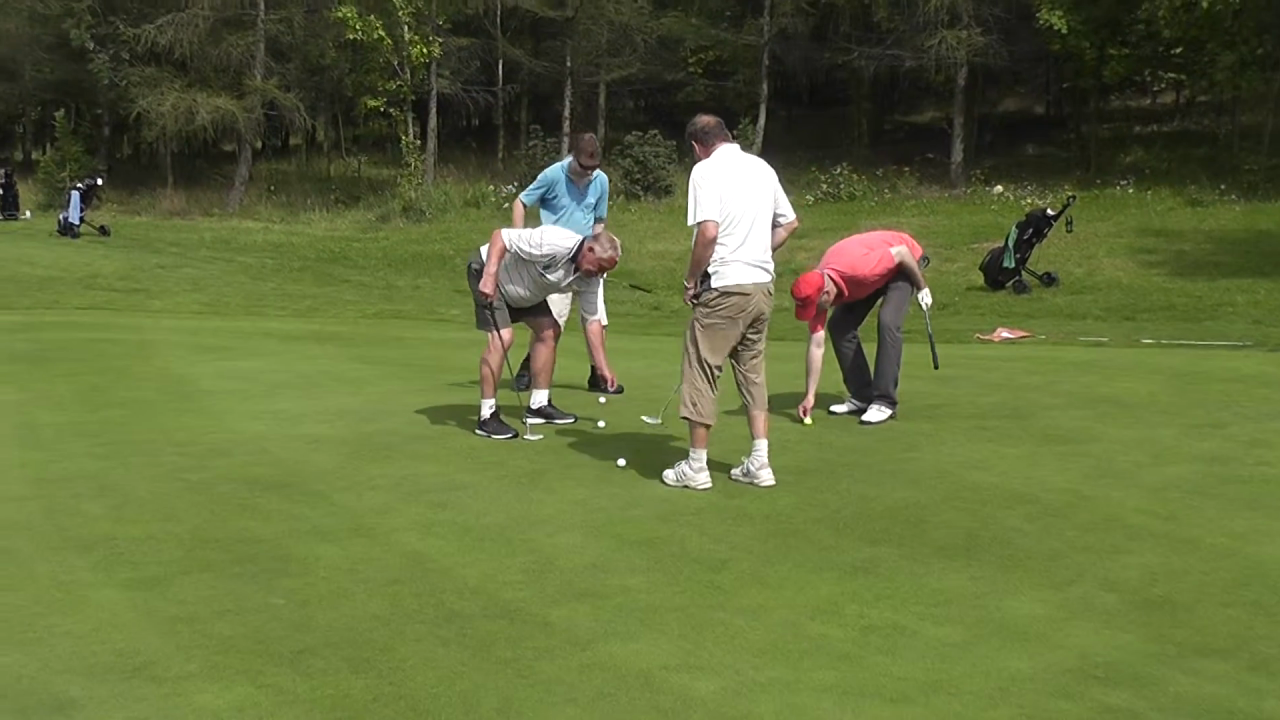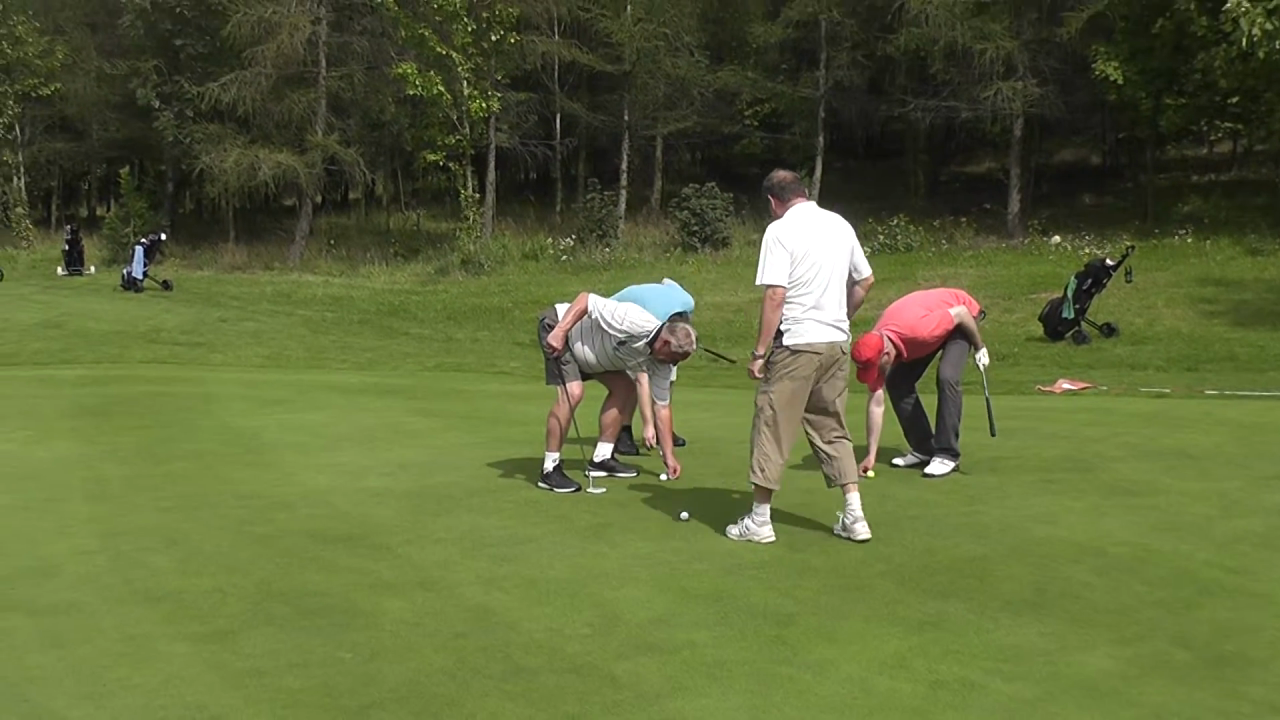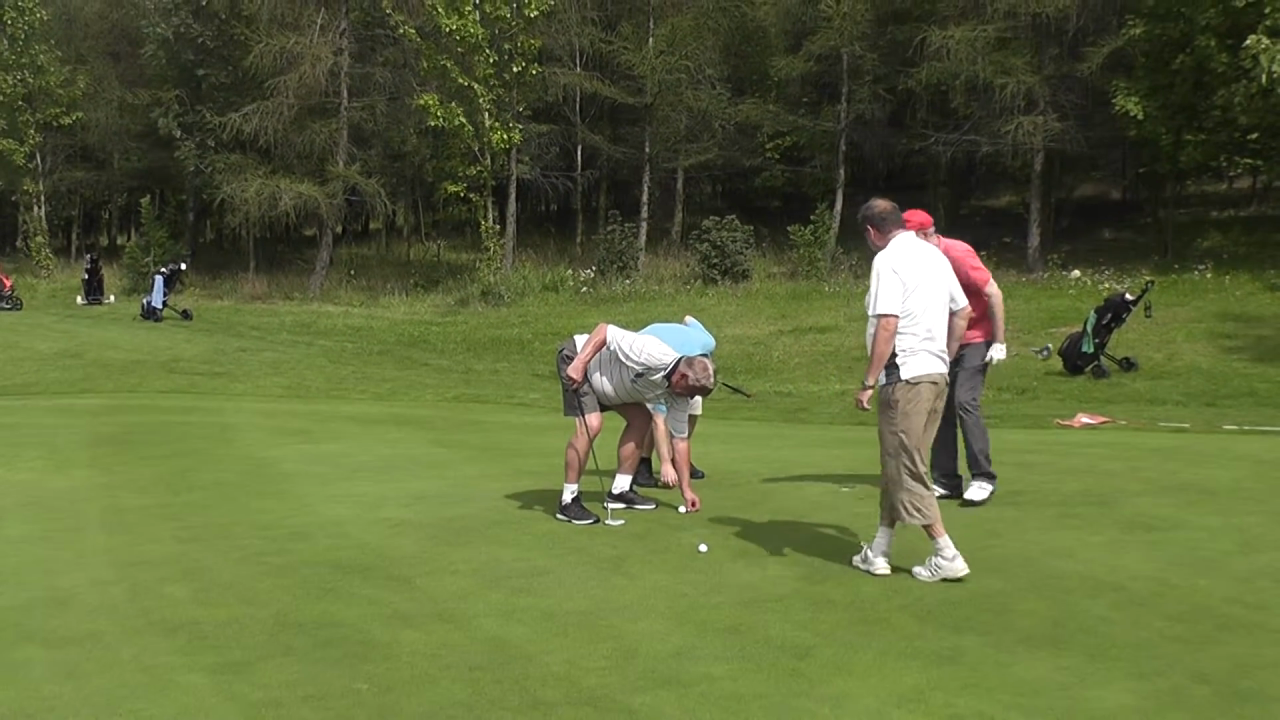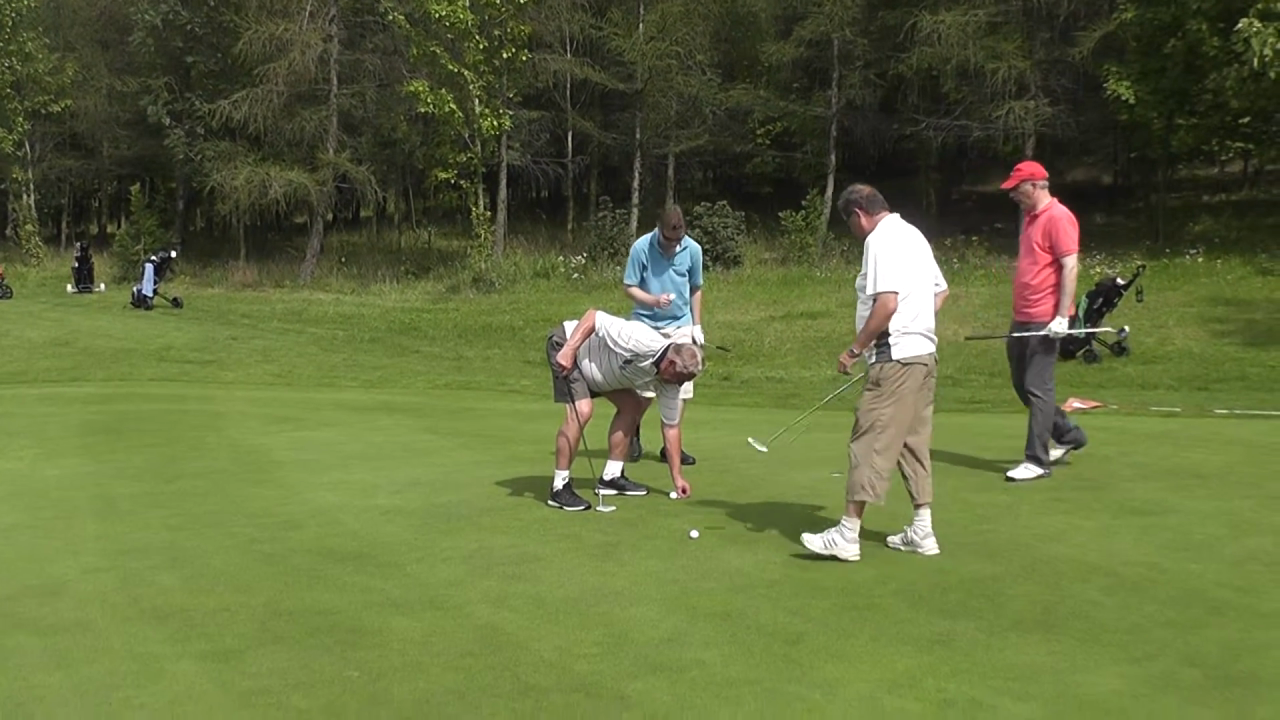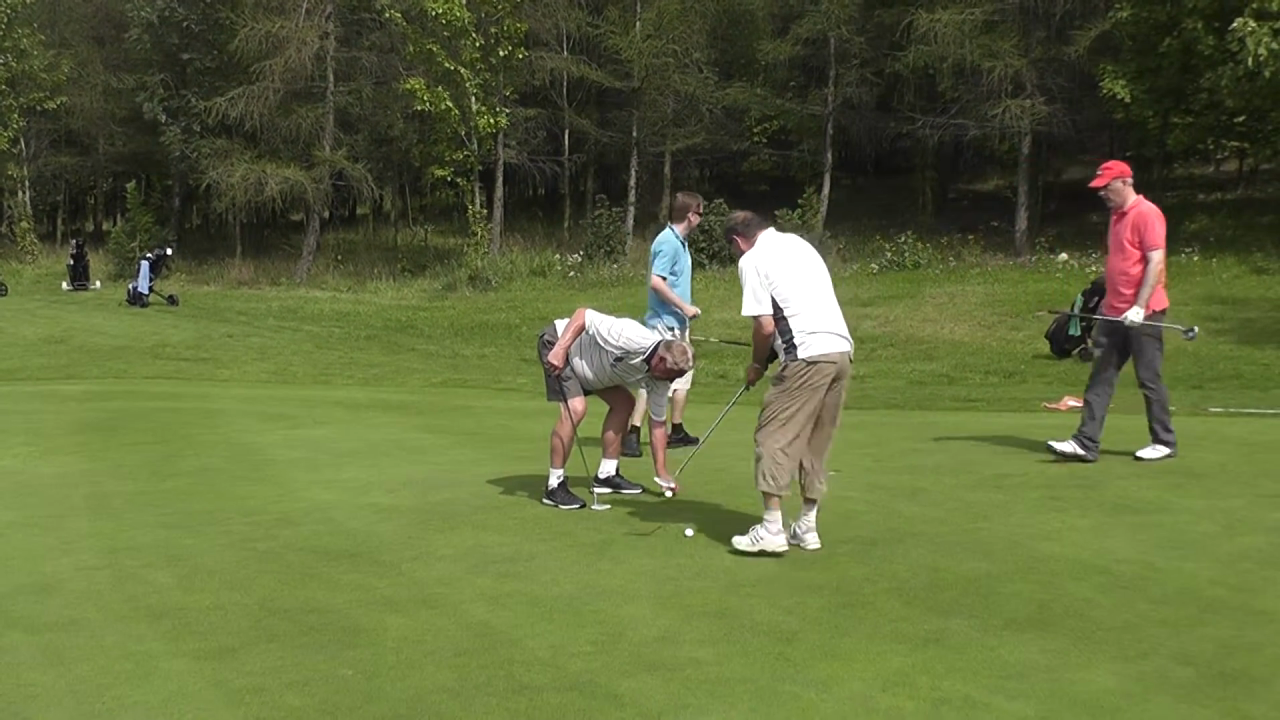
dt=1s
person 1, frame 1
left shoulder: (706, 169)
right shoulder: (762, 167)
left elbow: (708, 232)
right elbow: (789, 223)
left wrist: (691, 279)
left hip: (724, 287)
right hip: (761, 284)
left knee: (701, 372)
right knee: (752, 370)
left ankle: (697, 466)
right ankle: (759, 462)
person 1, frame 2
left shoulder: (781, 230)
right shoulder: (840, 224)
left elbow: (775, 296)
right elbow: (865, 281)
left wrist: (760, 351)
left hip: (797, 344)
right hip: (837, 342)
left knee: (772, 429)
right knee: (832, 429)
left ankle: (759, 520)
right ankle: (854, 516)
person 1, frame 3
left shoulder: (888, 260)
right shoulder: (934, 254)
left elbow: (887, 326)
right elbow: (963, 312)
left wrist: (868, 382)
left hip: (905, 377)
right hip: (936, 374)
left knee: (905, 468)
right knee: (901, 465)
left ankle: (947, 555)
right ankle: (879, 551)
person 1, frame 4
left shoulder: (880, 239)
right shoulder: (912, 234)
left elbow: (887, 302)
right elbow: (940, 291)
left wrist: (854, 349)
left hip: (895, 357)
right hip: (923, 353)
left knee: (871, 441)
right knee: (913, 441)
left ankle: (847, 536)
right ankle: (922, 530)
person 1, frame 5
left shoulder: (752, 259)
right shoulder: (798, 243)
left elbow: (765, 325)
left wrist: (757, 364)
right wrist: (772, 353)
left hip: (808, 357)
right hip: (840, 350)
left knee: (774, 438)
right knee: (814, 443)
left ankle: (771, 527)
right ankle: (806, 526)
person 2, frame 1
left shoulder: (858, 269)
right shoulder: (817, 289)
left elbow: (901, 251)
right elbow: (816, 345)
left wrist: (922, 288)
right wrist: (810, 395)
left hip: (901, 264)
right hip: (871, 276)
left knee: (888, 322)
right knee: (839, 327)
left ankle: (884, 402)
right ankle: (862, 396)
person 2, frame 2
left shoulder: (917, 329)
right shoulder: (875, 348)
left elbow: (960, 312)
right elbow: (876, 402)
left wrist: (980, 347)
right wrist: (871, 454)
left hip: (961, 315)
right hip: (932, 312)
left knee: (947, 376)
right knee: (896, 383)
left ankle: (947, 454)
right ankle: (923, 449)
person 2, frame 3
left shoulder: (957, 254)
left elbow: (994, 293)
left wrist: (999, 341)
left hip: (974, 340)
left knee: (964, 402)
left ankle: (982, 477)
right ankle: (946, 480)
person 2, frame 4
left shoulder: (1059, 218)
right shoulder: (1030, 217)
left elbow: (1071, 267)
left wrist: (1062, 315)
left hip: (1046, 320)
right hip: (1022, 318)
left knee: (1038, 388)
right knee: (1023, 385)
left ankle: (1038, 460)
right ankle: (1067, 435)
person 2, frame 5
left shoulder: (1146, 213)
right shoulder: (1116, 215)
left elbow: (1156, 262)
left wrist: (1140, 306)
left hip: (1143, 313)
right hip: (1114, 312)
left knee: (1149, 378)
right knee: (1100, 377)
left ankle: (1164, 441)
right ankle: (1086, 442)
person 3, frame 1
left shoulder: (601, 181)
right shoulder: (552, 176)
right elbow: (519, 204)
left knee: (597, 319)
left ankle: (597, 375)
right ankle: (527, 366)
person 3, frame 2
left shoulder: (688, 304)
left elbow: (666, 282)
right elbow: (642, 379)
right wrist: (648, 425)
right knee: (633, 374)
right ankle: (623, 432)
person 3, frame 3
left shoulder: (707, 344)
left elbow: (688, 320)
right elbow: (658, 421)
right wrist: (665, 463)
left knee: (694, 402)
right knee: (654, 409)
right ankle: (643, 465)
person 3, frame 4
left shoulder: (693, 250)
right shoulder: (641, 248)
left elbow: (696, 289)
right elbow: (629, 287)
left wrist: (697, 325)
right wrist: (654, 301)
left hip: (681, 326)
right hip: (647, 326)
left knee: (681, 386)
right ankle: (634, 434)
person 3, frame 5
left shoulder: (681, 242)
right shoulder: (668, 242)
right elbow: (656, 282)
right wrist: (684, 306)
left hip: (678, 323)
right hip: (665, 323)
left knee: (681, 376)
left ankle: (676, 431)
right ankle: (632, 433)
person 4, frame 1
left shoulder: (589, 276)
right shoulder: (553, 242)
left elbow: (592, 320)
right elbow: (500, 236)
left wrist: (602, 366)
right wrist: (489, 277)
right hip: (486, 271)
left knee: (550, 332)
right knee: (502, 338)
left ankle: (538, 405)
right ankle: (486, 416)
person 4, frame 2
left shoulder: (659, 363)
right shoulder: (635, 322)
left elbow: (662, 405)
right elbow: (585, 298)
left wrist: (669, 455)
right wrist: (559, 331)
right hip: (557, 326)
left knee: (624, 388)
right knee: (573, 393)
left ankle: (601, 458)
right ankle: (550, 469)
person 4, frame 3
left shoulder: (678, 396)
right shoulder: (653, 355)
left elbow: (680, 439)
right elbow: (604, 329)
left wrist: (686, 489)
right wrist: (579, 363)
right hip: (576, 357)
left knee: (641, 419)
right knee: (591, 424)
left ankle: (620, 490)
right ankle: (568, 501)
person 4, frame 4
left shoulder: (668, 384)
right shoulder: (642, 342)
left elbow: (671, 426)
right elbow: (593, 315)
left wrist: (677, 476)
right wrist: (569, 350)
right hip: (567, 344)
left knee: (632, 406)
right knee: (582, 411)
left ankle: (611, 477)
right ankle: (560, 487)
person 4, frame 5
left shoulder: (658, 379)
right shoulder: (632, 338)
left elbow: (658, 422)
right elbow: (582, 314)
left wrist: (661, 471)
right wrist: (560, 349)
right hip: (558, 342)
left knee: (624, 403)
right knee: (576, 409)
left ankle: (606, 475)
right ankle: (555, 485)
